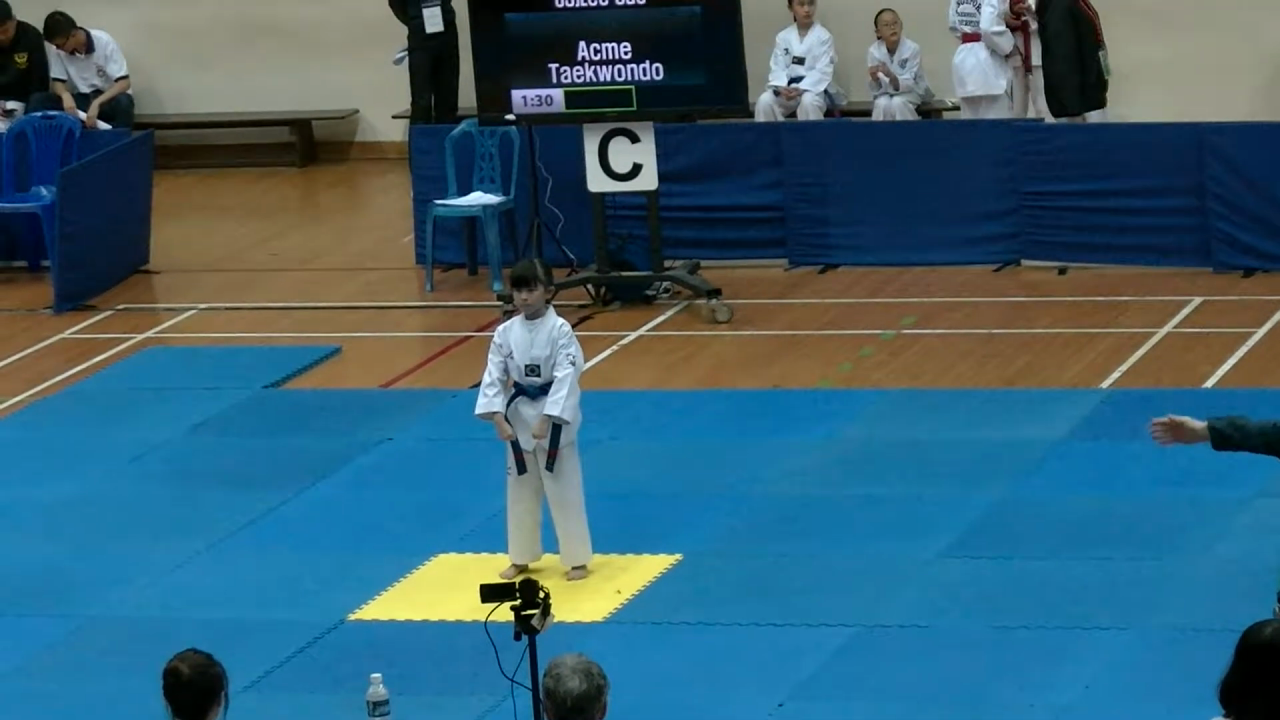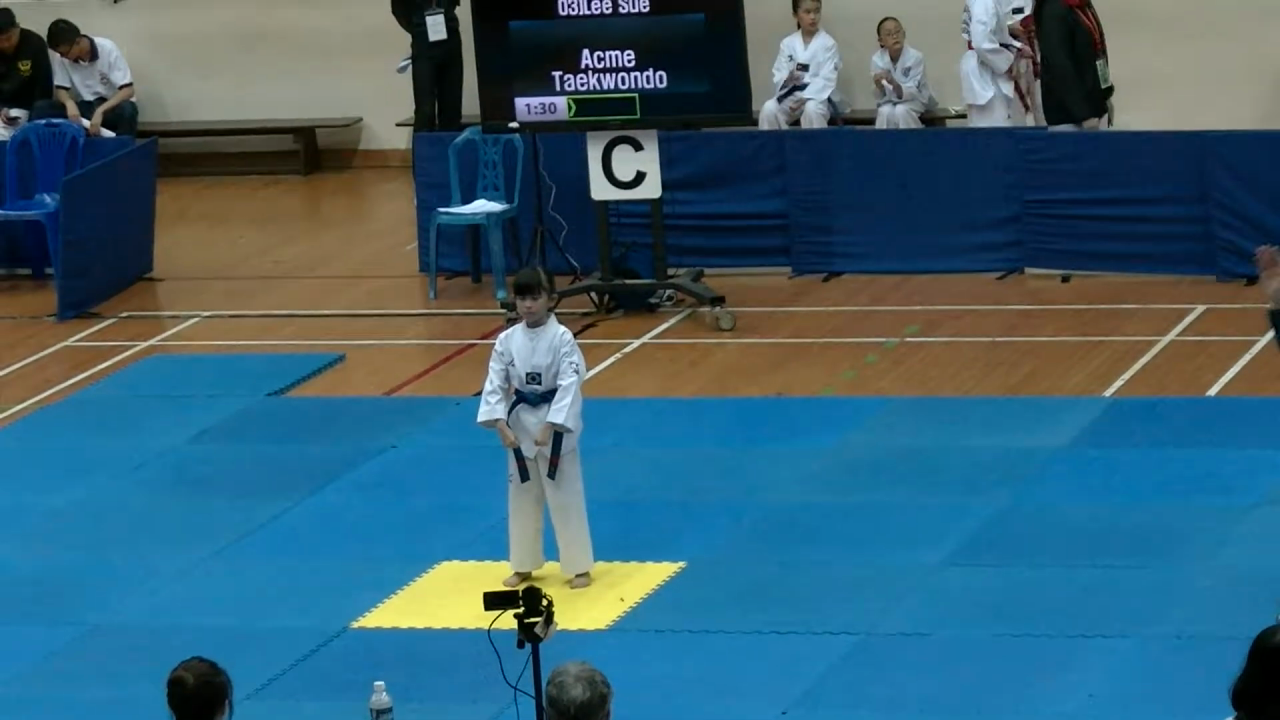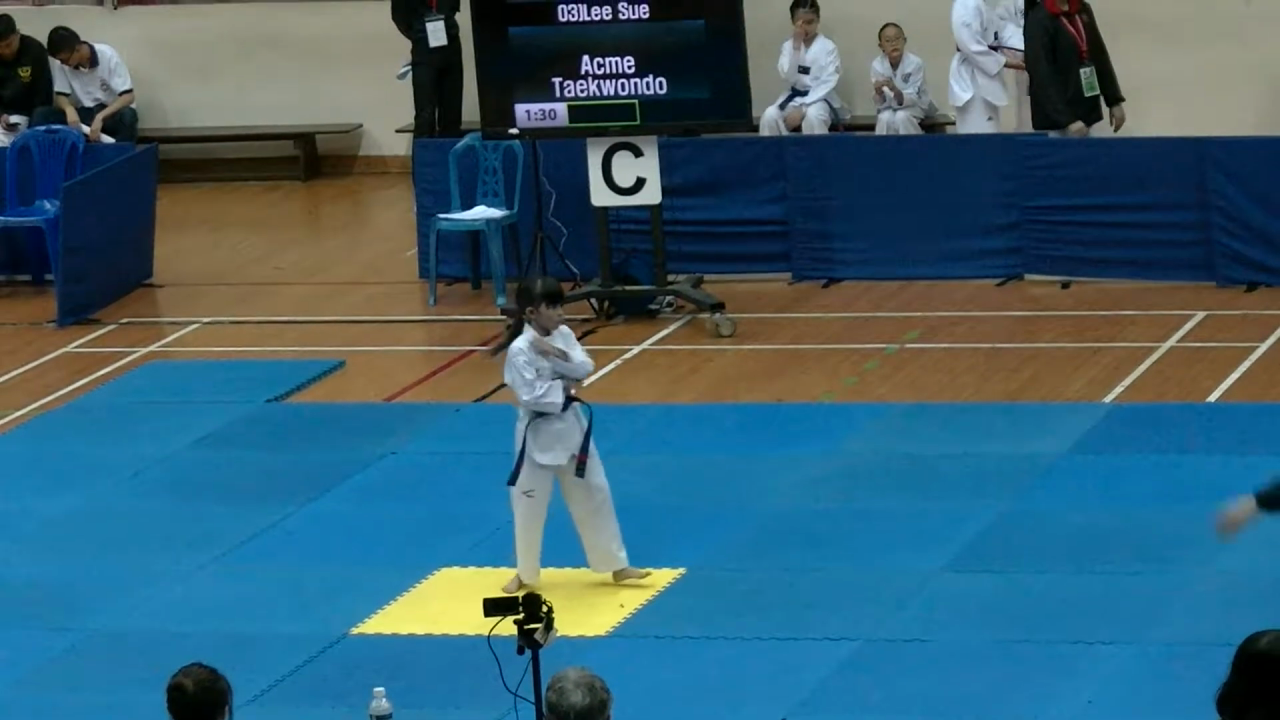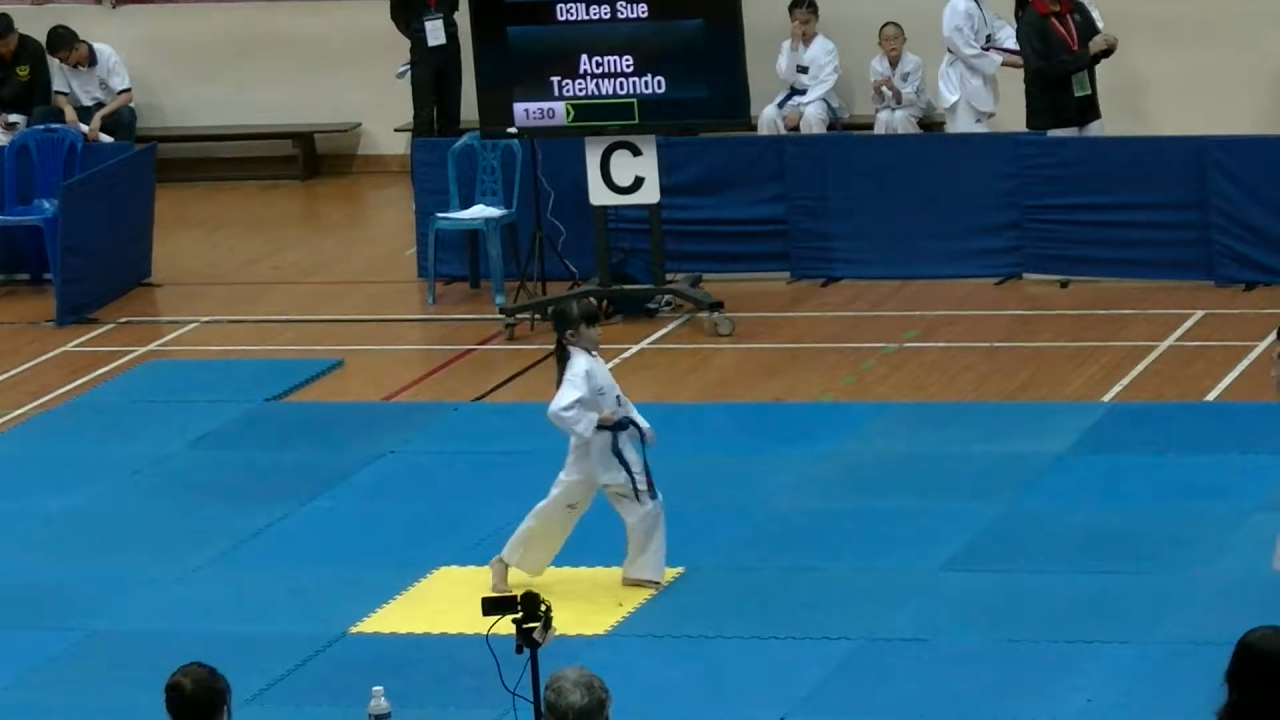
dt=0.5s
person 1, frame 1
left shoulder: (560, 330)
right shoulder: (505, 332)
left elbow: (566, 376)
right elbow: (494, 376)
left wrist: (547, 419)
right wrist: (499, 418)
left hip: (554, 416)
right hip: (518, 416)
left knee: (564, 490)
right knee: (521, 490)
left ankle: (577, 559)
right ankle: (521, 558)
person 1, frame 2
left shoulder: (562, 337)
right shoulder: (507, 340)
left elbow: (570, 384)
right elbow: (495, 384)
left wrist: (550, 426)
right wrist: (501, 425)
left hip: (555, 424)
right hip: (520, 423)
left knee: (566, 496)
right knee: (522, 496)
left ankle: (580, 566)
right ankle: (524, 565)
person 1, frame 3
left shoulder: (561, 334)
right shoulder: (520, 350)
left elbow: (584, 366)
right elbow: (532, 397)
left wrist: (560, 353)
right wrist: (562, 390)
left hip: (572, 427)
right hip: (539, 434)
left knee: (593, 494)
right knee: (529, 503)
left ankle: (616, 564)
right ankle: (523, 575)
person 1, frame 4
left shoulder: (594, 362)
right shoulder: (580, 369)
right elbow: (559, 411)
left wrist: (641, 427)
right wrist: (596, 420)
left hip: (618, 448)
right hip: (592, 453)
left knee: (648, 505)
right knee: (556, 511)
left ankle: (639, 571)
right ankle: (504, 562)
